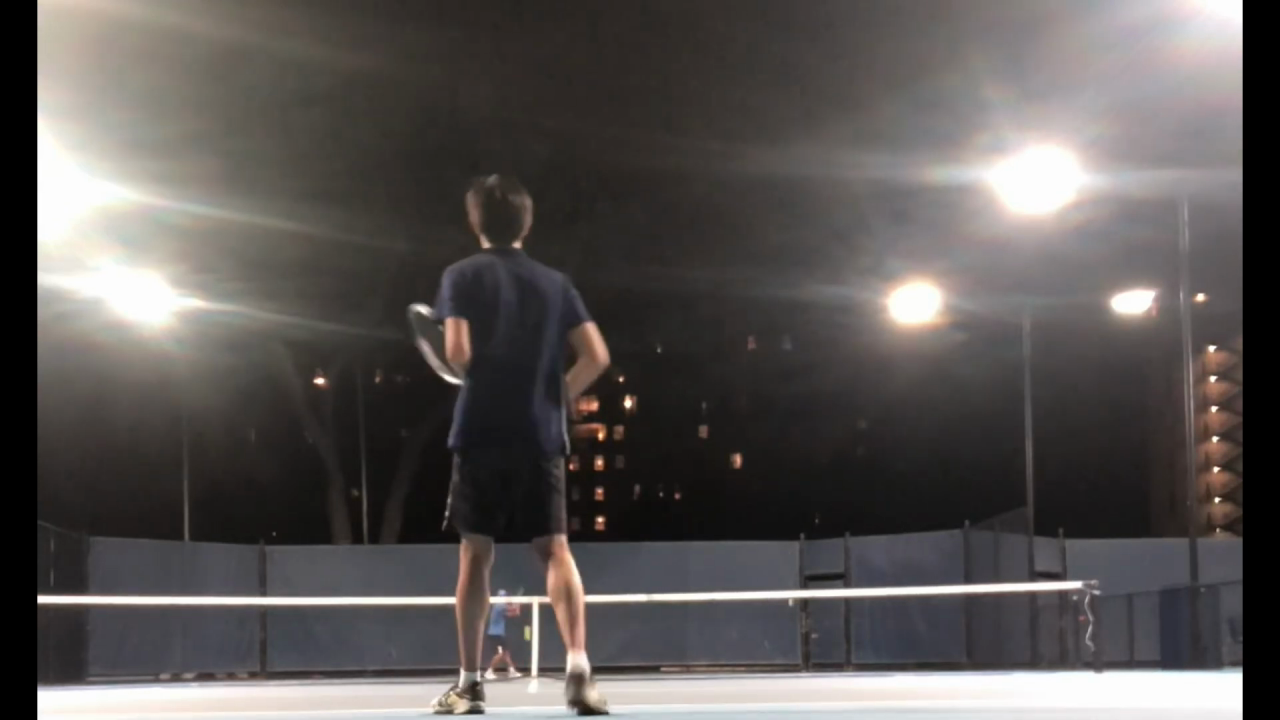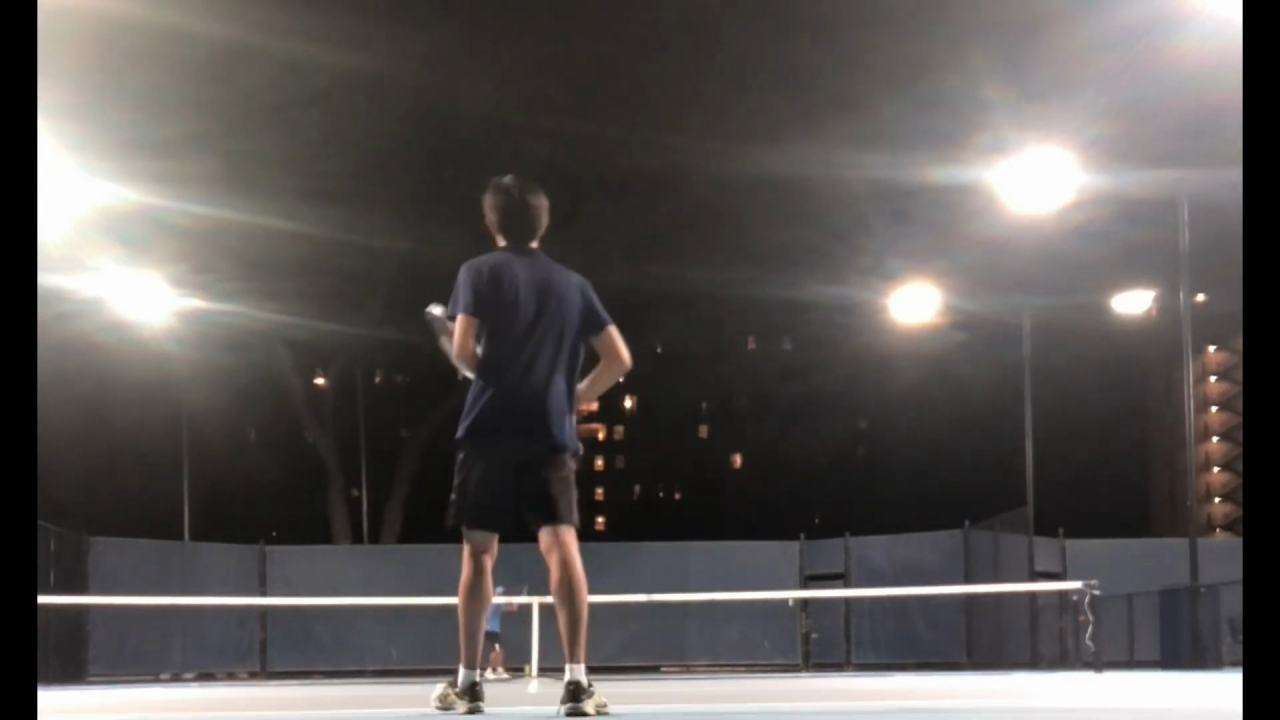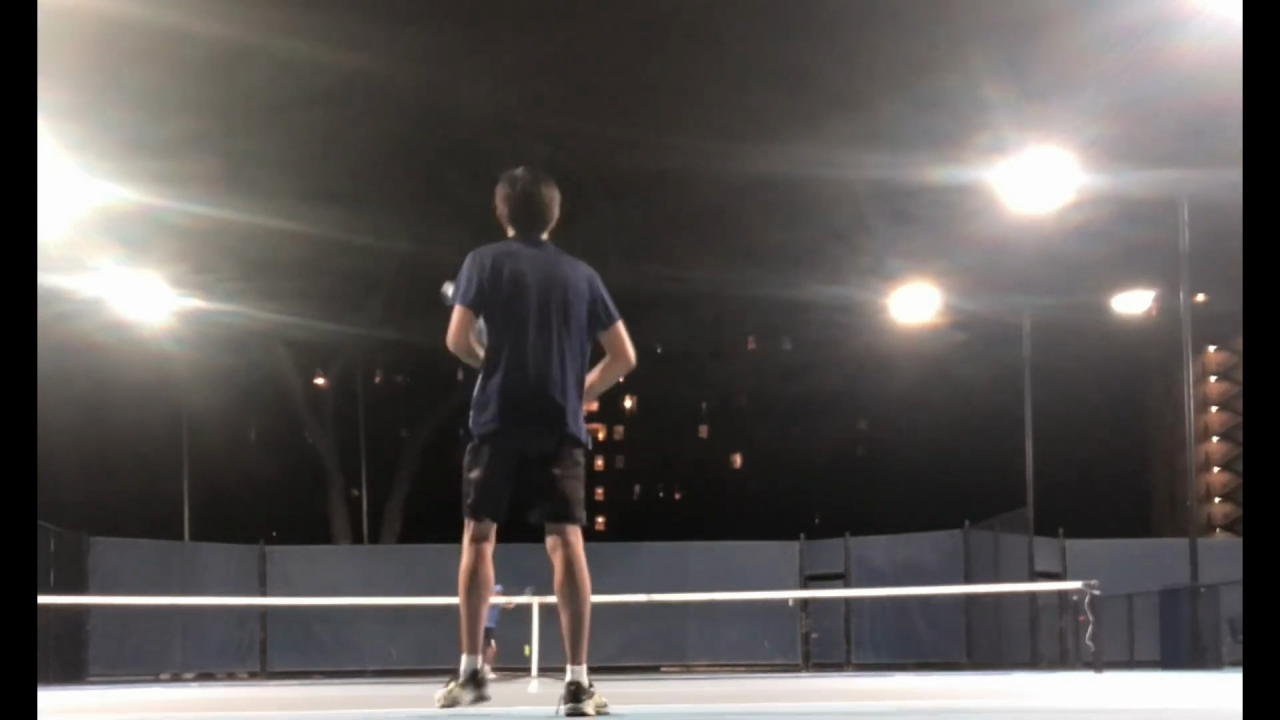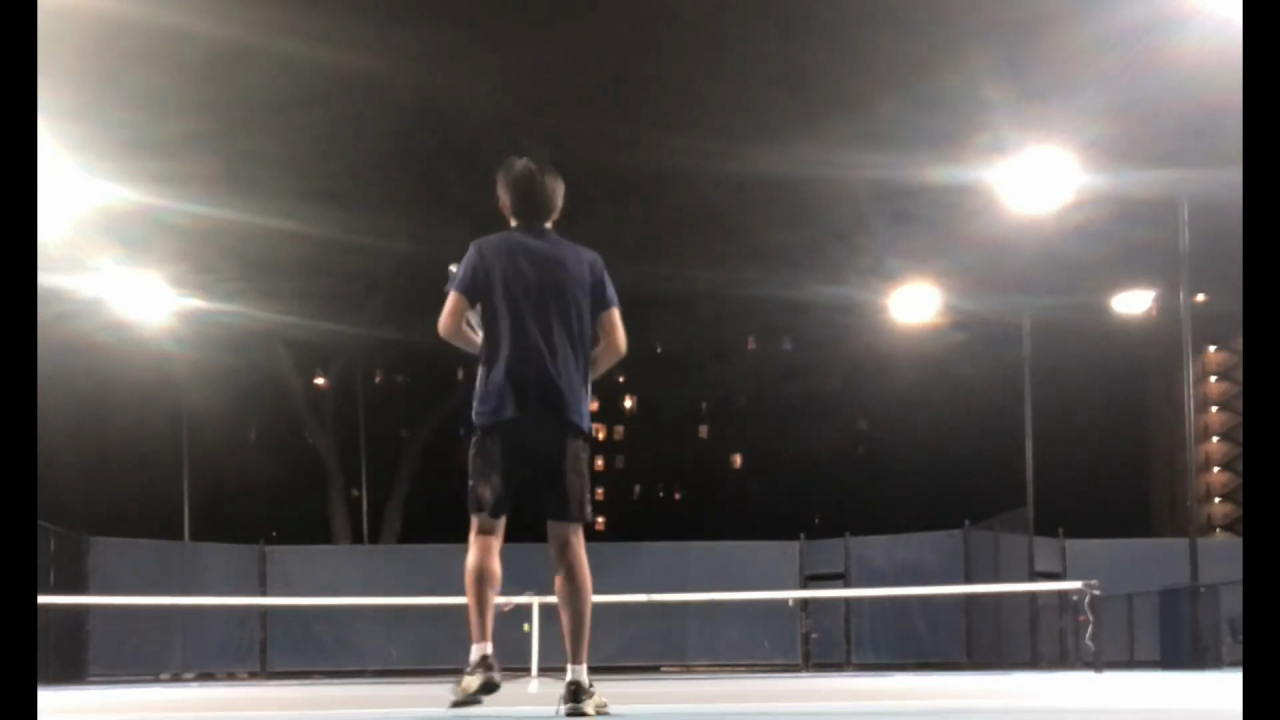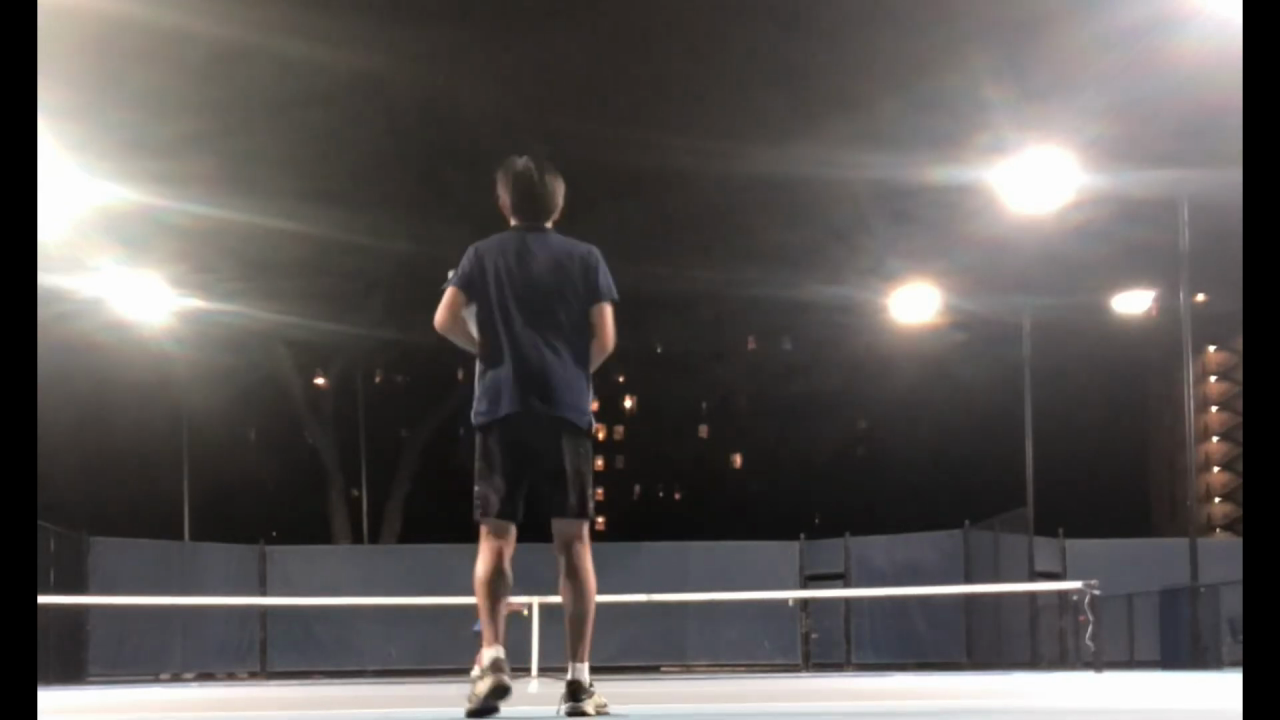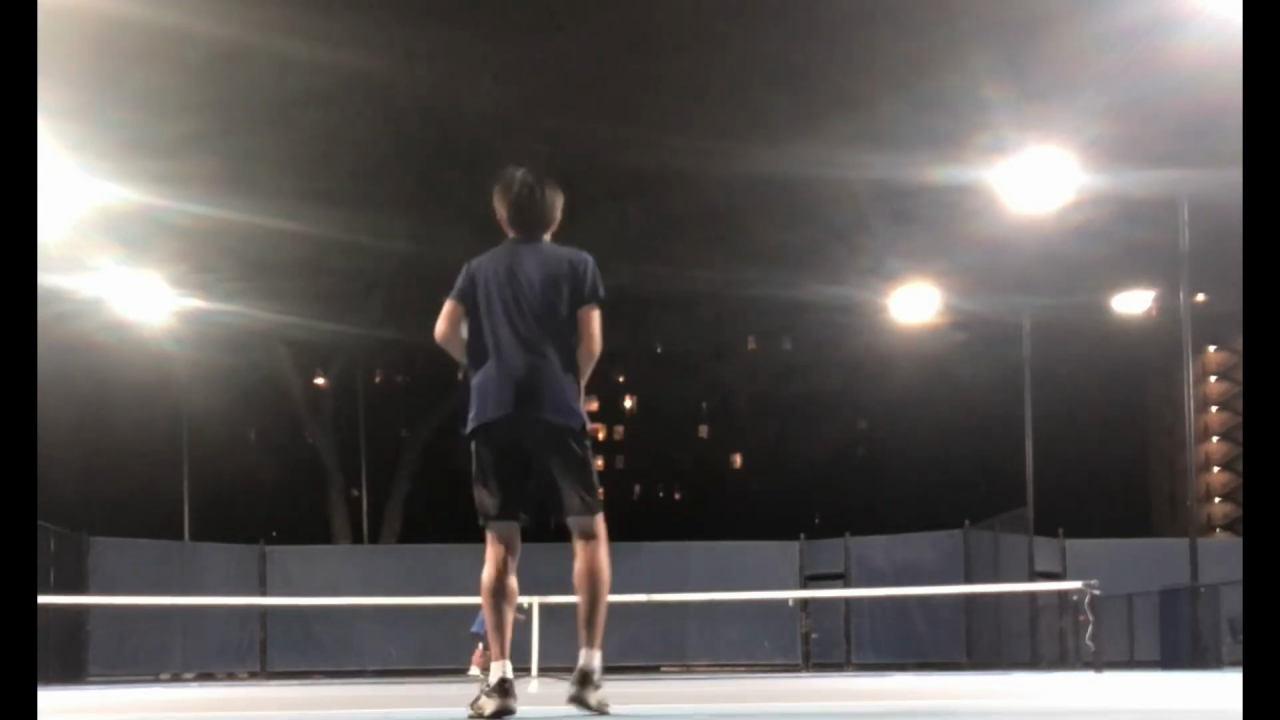
dt=0.1s
person 1, frame 1
left shoulder: (462, 274)
right shoulder: (556, 283)
left elbow: (457, 352)
right elbow: (597, 358)
left wrist: (477, 376)
left hip: (480, 435)
right hip: (538, 437)
left knee: (475, 556)
right knee: (556, 553)
right ankle: (577, 669)
person 1, frame 2
left shoulder: (478, 271)
right shoulder: (574, 284)
left elbow: (462, 351)
right elbow: (620, 361)
left hip: (488, 429)
right hip: (550, 434)
left knee: (479, 552)
right knee: (561, 548)
person 1, frame 3
left shoulder: (484, 261)
right shoulder: (583, 275)
left elbow: (457, 339)
right elbow: (624, 355)
left hip: (499, 418)
right hip: (560, 425)
left knee: (478, 538)
right knee: (566, 545)
left ankle: (469, 669)
person 1, frame 4
left shoulder: (485, 252)
right shoulder: (587, 261)
left elbow: (448, 326)
right elbow: (615, 343)
left hip: (503, 410)
right hip: (565, 415)
left knee: (485, 534)
right knee: (568, 543)
left ankle: (482, 657)
person 1, frame 5
left shoulder: (481, 253)
right shoulder: (585, 256)
left elbow: (445, 322)
right elbow: (605, 339)
left hip: (501, 408)
right hip: (563, 409)
left knee: (494, 539)
right knee: (573, 540)
left ankle: (492, 663)
person 1, frame 6
left shoulder: (478, 268)
right shoulder: (578, 263)
left elbow: (445, 334)
right elbow: (590, 343)
left hip: (493, 413)
right hip: (555, 412)
left knee: (502, 545)
right knee: (590, 534)
right ankle: (588, 669)
